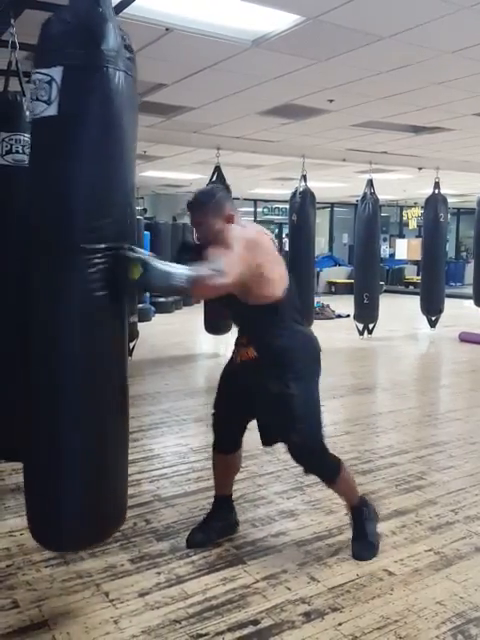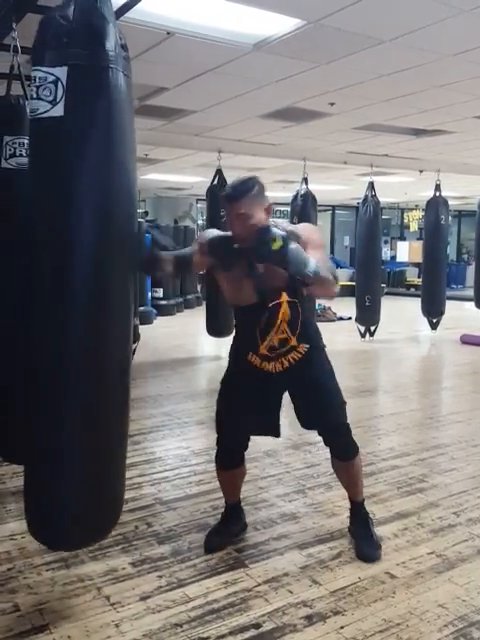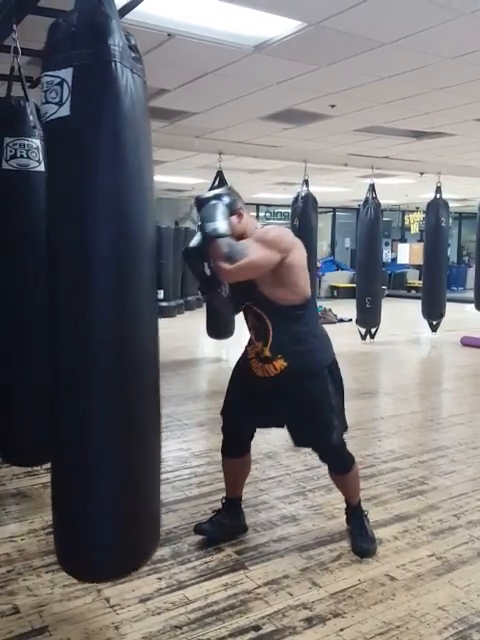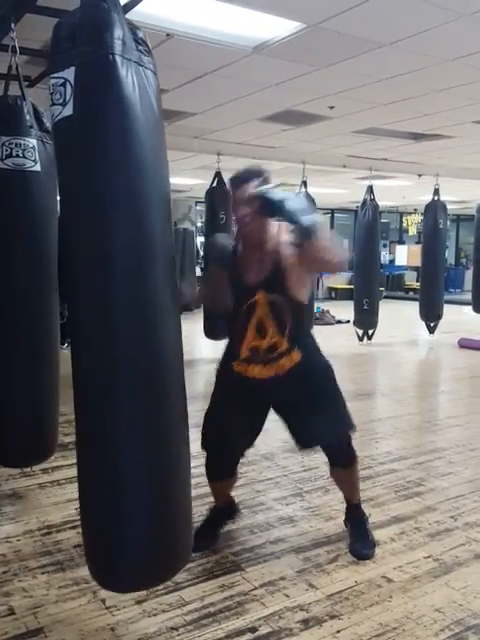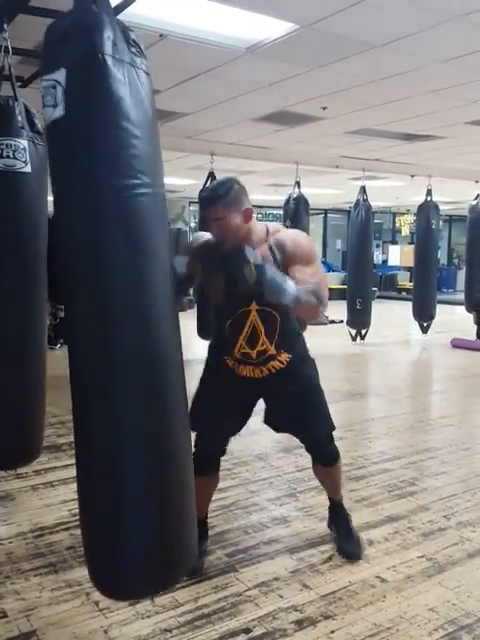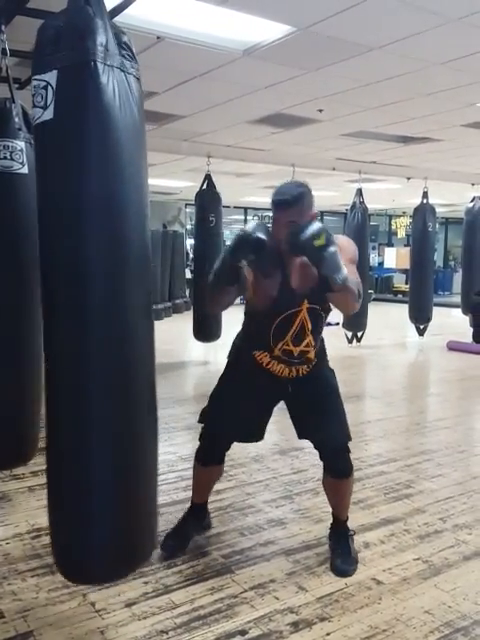
dt=0.4s
person 1, frame 1
left shoulder: (241, 239)
right shoulder: (234, 239)
left elbow: (209, 282)
left wrist: (151, 269)
left hip: (288, 355)
right hip: (257, 355)
left knee: (307, 450)
right knee: (226, 429)
left ankle: (361, 510)
right ankle: (223, 513)
person 1, frame 2
left shoulder: (303, 236)
right shoulder: (218, 246)
left elbow: (328, 289)
right elbow: (175, 261)
left wrist: (289, 252)
right wrist: (157, 258)
left hip: (303, 355)
right hip: (250, 359)
left knee: (339, 436)
right knee: (229, 443)
left ankle: (359, 515)
right ankle: (232, 517)
person 1, frame 3
left shoulder: (275, 238)
right shoulder: (240, 248)
left elbow: (227, 269)
right elbow: (227, 294)
left wrist: (213, 221)
left hip: (306, 363)
right hip: (260, 359)
left knee: (329, 447)
right knee: (234, 432)
left ankle: (356, 515)
right ankle: (232, 513)
person 1, frame 4
left shoulder: (293, 242)
right shoulder: (224, 252)
left elbow: (335, 260)
right elbow: (214, 302)
left wrist: (298, 217)
left hip: (298, 364)
right hip: (241, 369)
left knee: (337, 443)
right knee: (218, 450)
left ankle: (355, 517)
right ankle: (222, 509)
person 1, frame 5
left shoulder: (289, 244)
right shoulder: (208, 248)
left elbow: (316, 306)
left wrist: (267, 276)
left hip: (286, 362)
right hip: (228, 364)
left knee: (321, 442)
right knee: (207, 447)
left ankle: (339, 516)
right ankle: (198, 531)
person 1, frame 6
left shoulder: (340, 247)
right shoulder: (254, 247)
left elbow: (351, 305)
right elbow: (215, 302)
left wrist: (326, 258)
right wrist: (235, 257)
left hip: (309, 366)
right hip: (252, 364)
left knee: (336, 452)
right knee: (213, 440)
left ankle: (341, 532)
right ankle: (196, 515)
